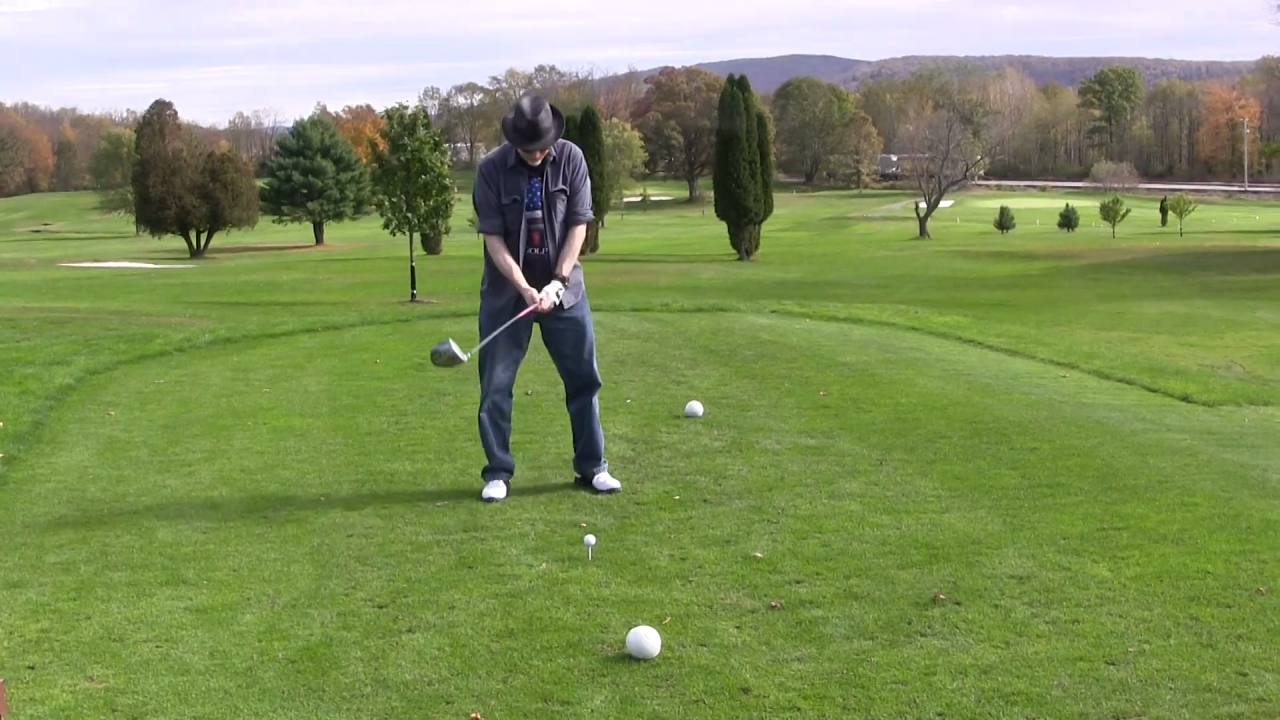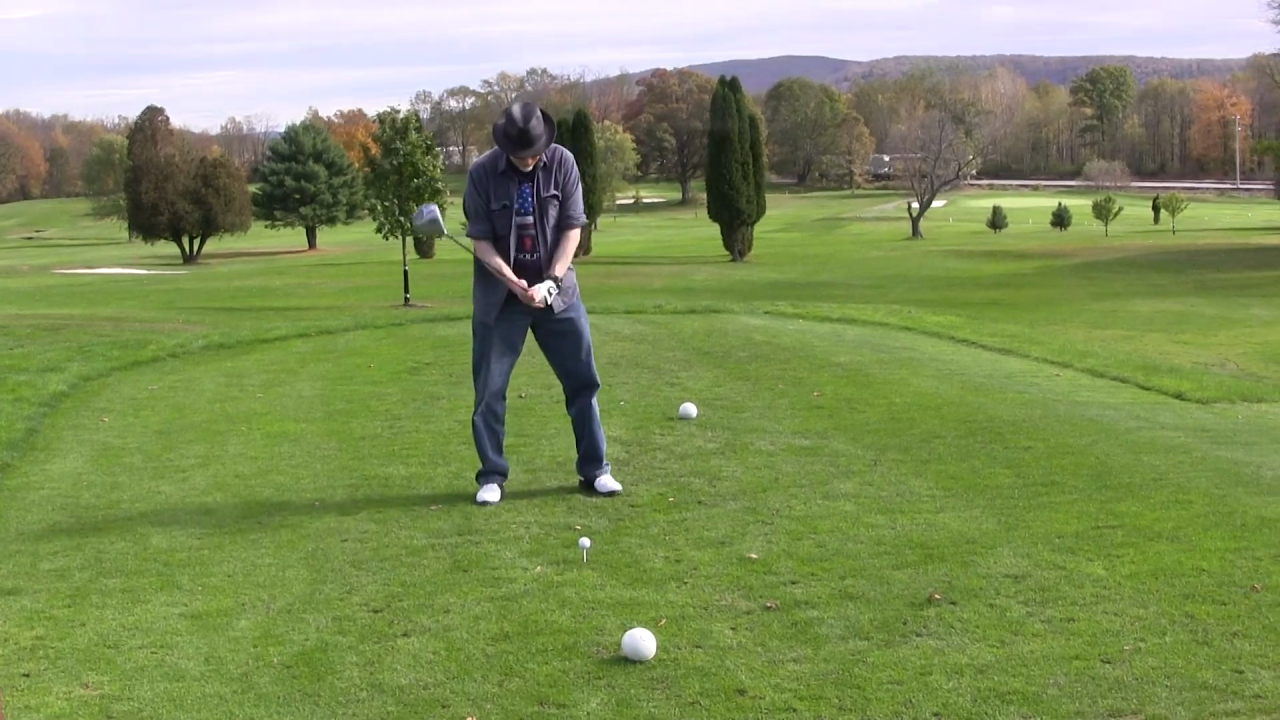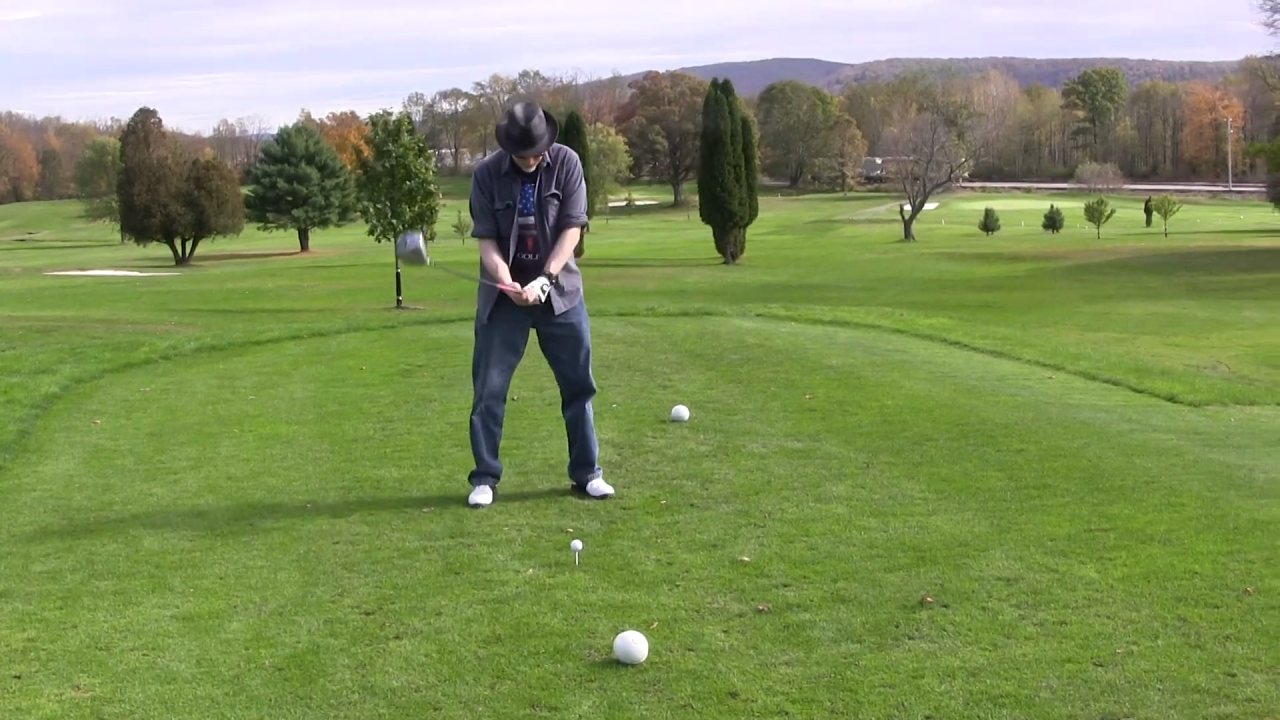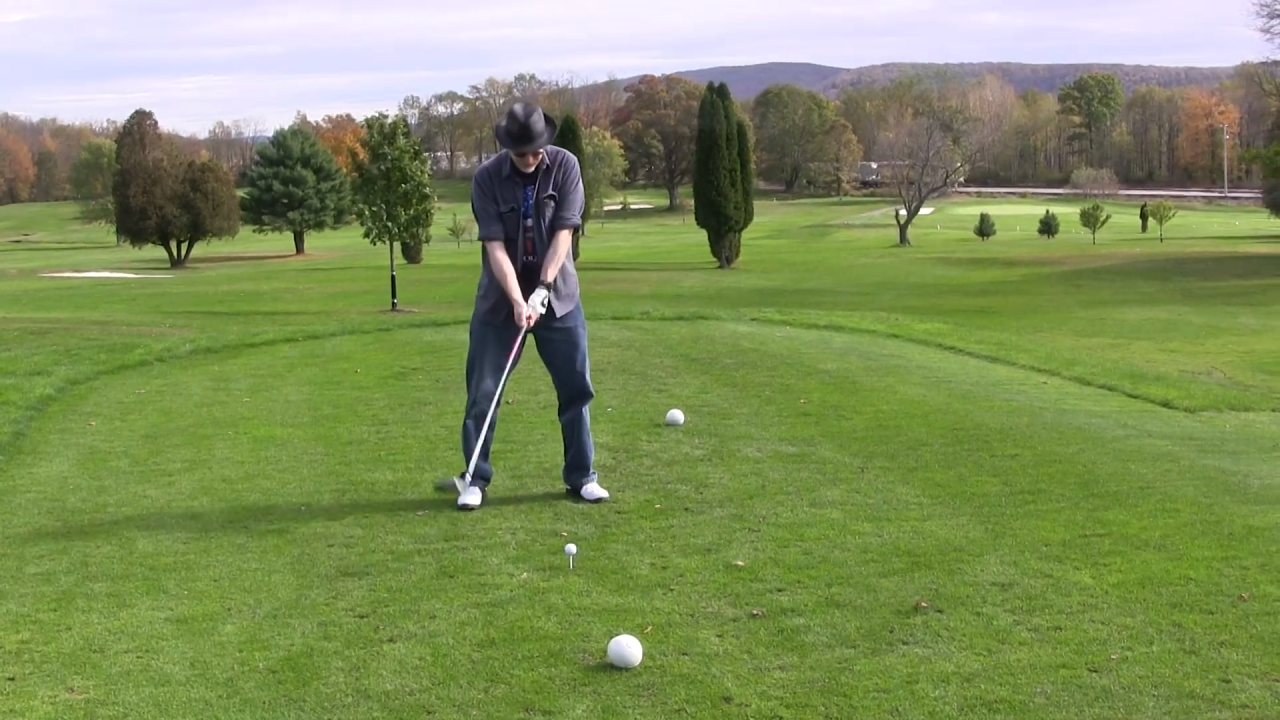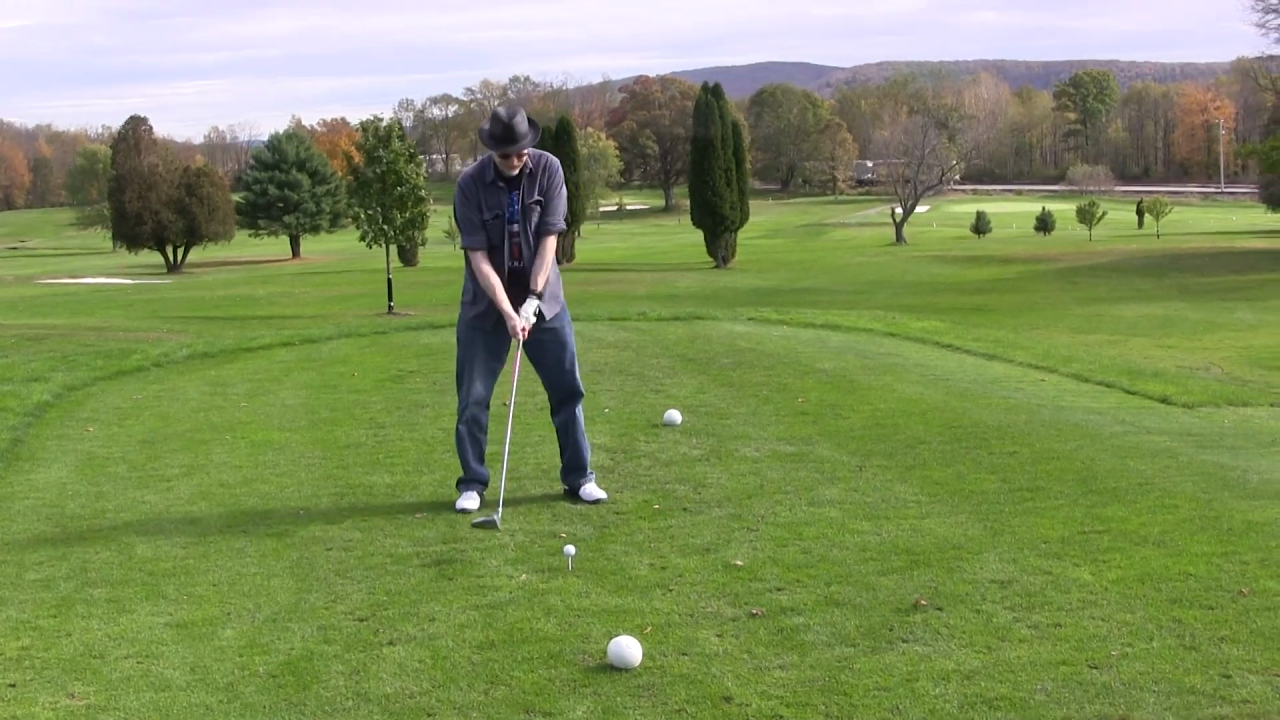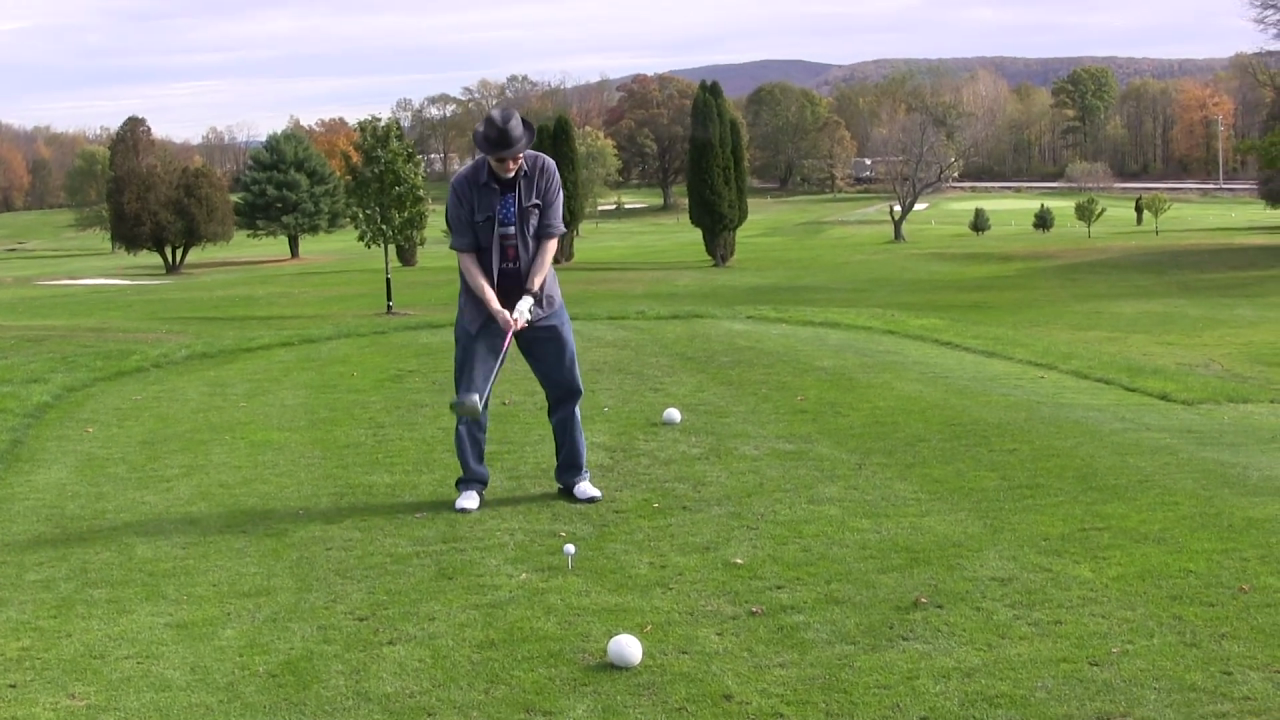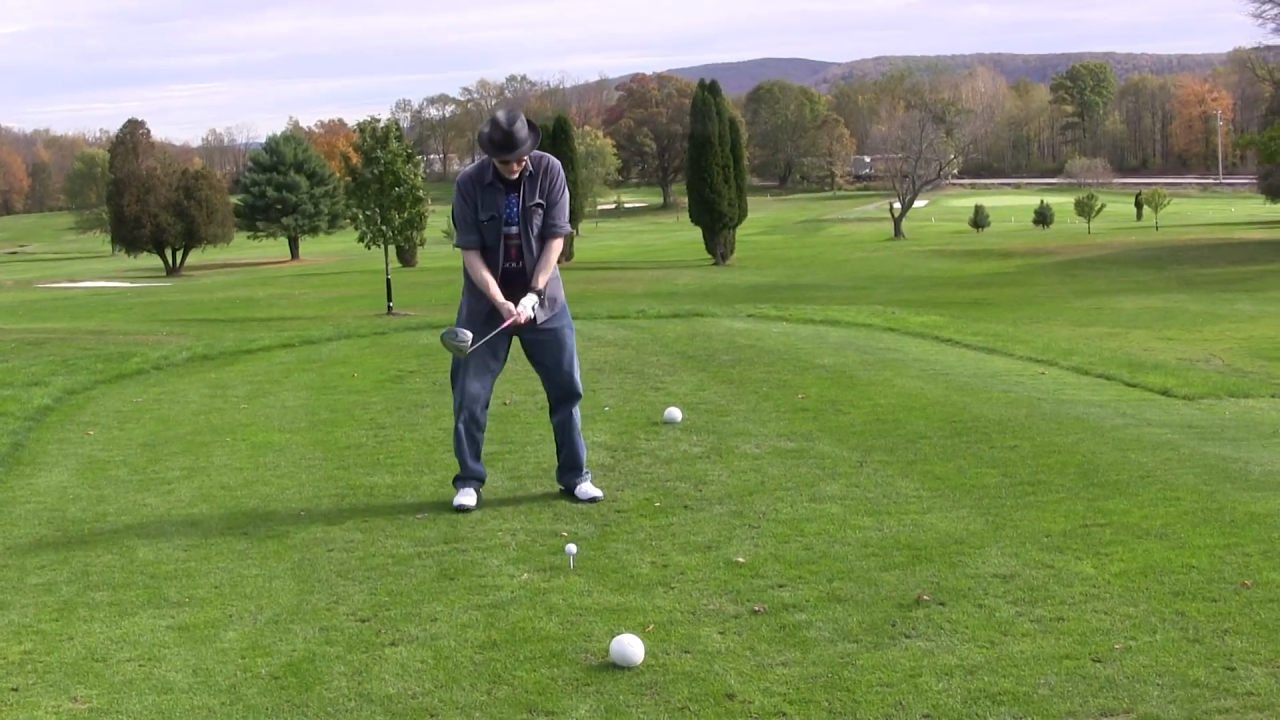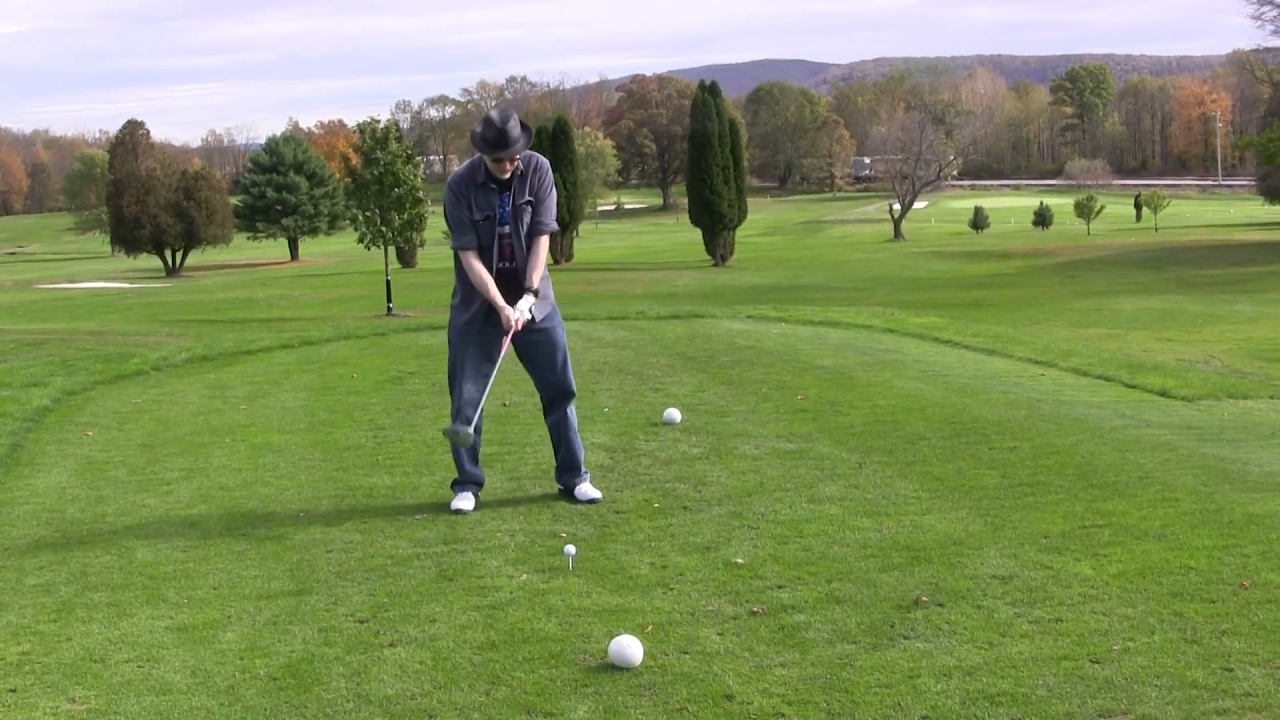
dt=0.2s
person 1, frame 1
left shoulder: (571, 158)
right shoulder: (491, 168)
left elbow: (579, 224)
right elbow: (492, 236)
left wrist: (558, 281)
right wrist: (523, 289)
left hip: (564, 287)
right hip: (508, 292)
left knee: (584, 377)
right knee: (496, 384)
left ankle: (591, 466)
right ankle: (498, 471)
person 1, frame 2
left shoulder: (563, 163)
right shoulder: (482, 173)
left elbow: (572, 228)
right elbow: (480, 240)
left wrist: (549, 282)
right wrist: (514, 284)
left hip: (557, 289)
right hip: (501, 295)
left knee: (582, 379)
right knee: (489, 387)
left ankle: (594, 468)
right ankle: (492, 474)
person 1, frame 3
left shoulder: (567, 163)
right shoulder: (486, 174)
left elbow: (571, 230)
right elbow: (487, 241)
left wrist: (542, 281)
right wrist: (508, 285)
left hip: (559, 291)
right hip: (503, 294)
left knee: (579, 383)
right knee: (489, 386)
left ankle: (586, 472)
right ankle: (485, 476)
person 1, frame 4
left shoulder: (565, 165)
right shoulder: (487, 177)
left elbow: (563, 233)
right elbow: (495, 247)
left wrist: (541, 291)
right wrist: (517, 302)
left hip: (558, 293)
right hip: (500, 297)
left knee: (576, 387)
right knee: (482, 390)
left ankle: (581, 475)
right ankle: (476, 478)
person 1, frame 5
left shoulder: (548, 169)
right shoulder: (470, 184)
left elbow: (549, 238)
right elbow: (477, 255)
left wrist: (532, 299)
right wrist: (506, 312)
left hip: (543, 297)
right hip: (486, 303)
left knee: (567, 387)
right knee: (473, 395)
left ankle: (579, 477)
right ankle: (472, 483)
person 1, frame 6
left shoulder: (545, 170)
right shoulder: (464, 184)
left elbow: (550, 239)
right elbow: (465, 255)
left wrist: (528, 298)
right wrist: (494, 308)
left hip: (539, 298)
right hip: (483, 303)
left knee: (566, 386)
right knee: (471, 394)
left ankle: (573, 475)
right ankle: (472, 482)
person 1, frame 7
left shoulder: (550, 170)
right shoulder: (469, 183)
left elbow: (555, 239)
right elbow: (471, 253)
left wrist: (532, 296)
right wrist: (500, 303)
left hip: (543, 298)
right hip: (485, 302)
left knee: (566, 387)
right knee: (470, 392)
left ankle: (574, 475)
right ankle: (469, 480)
person 1, frame 8
left shoulder: (538, 169)
right shoulder: (460, 184)
left elbow: (541, 238)
right elbow: (468, 255)
left wrist: (528, 296)
right wrist: (501, 306)
left hip: (533, 299)
right hip: (477, 304)
left knee: (559, 388)
right knee: (467, 396)
left ankle: (573, 476)
right ankle: (467, 483)
